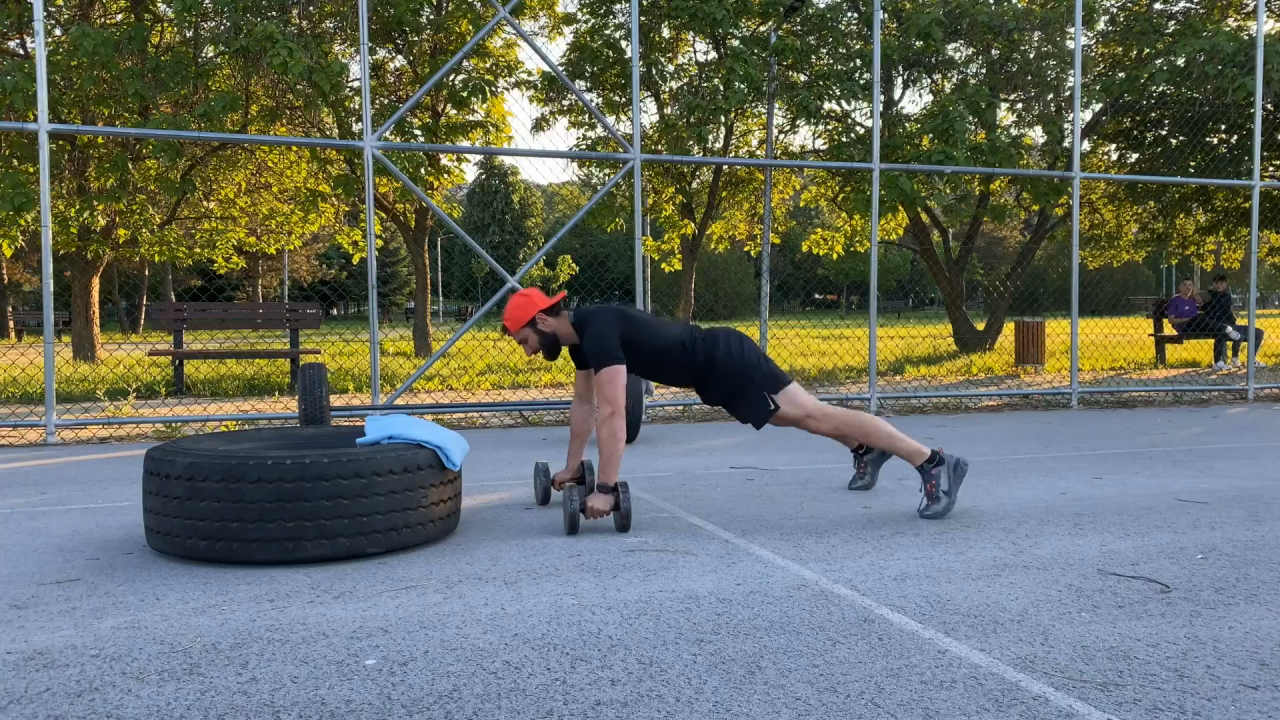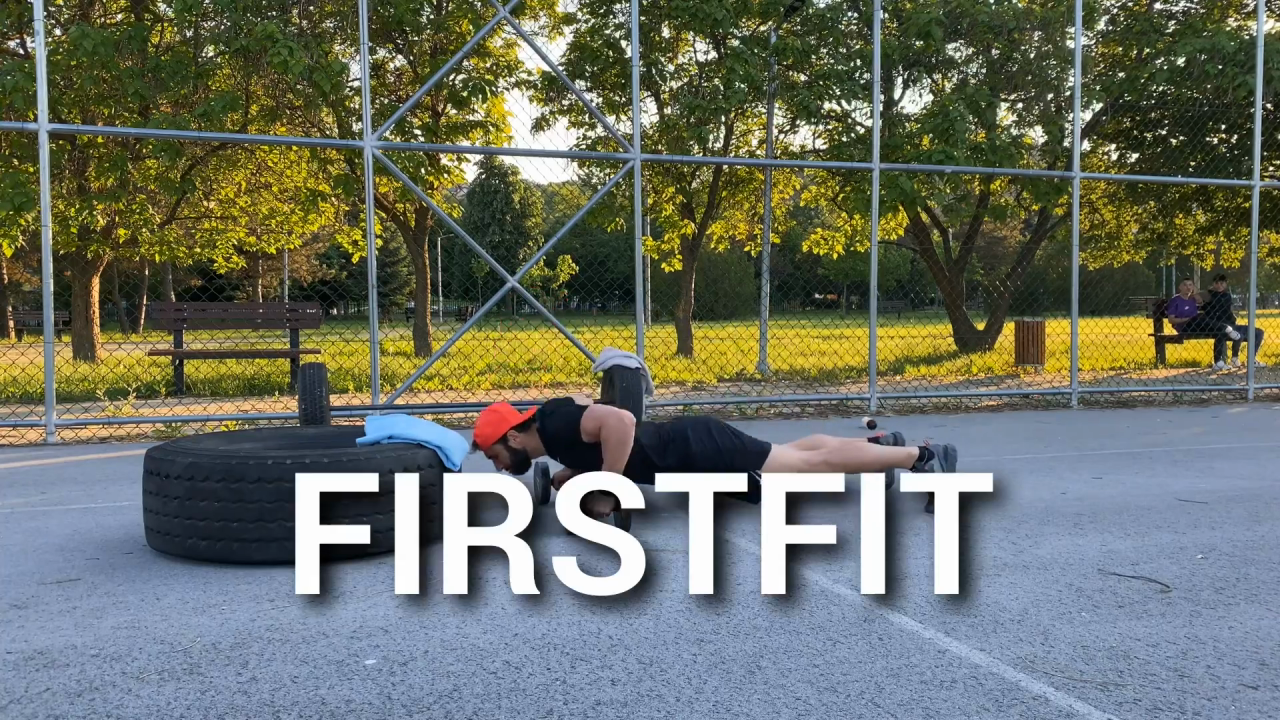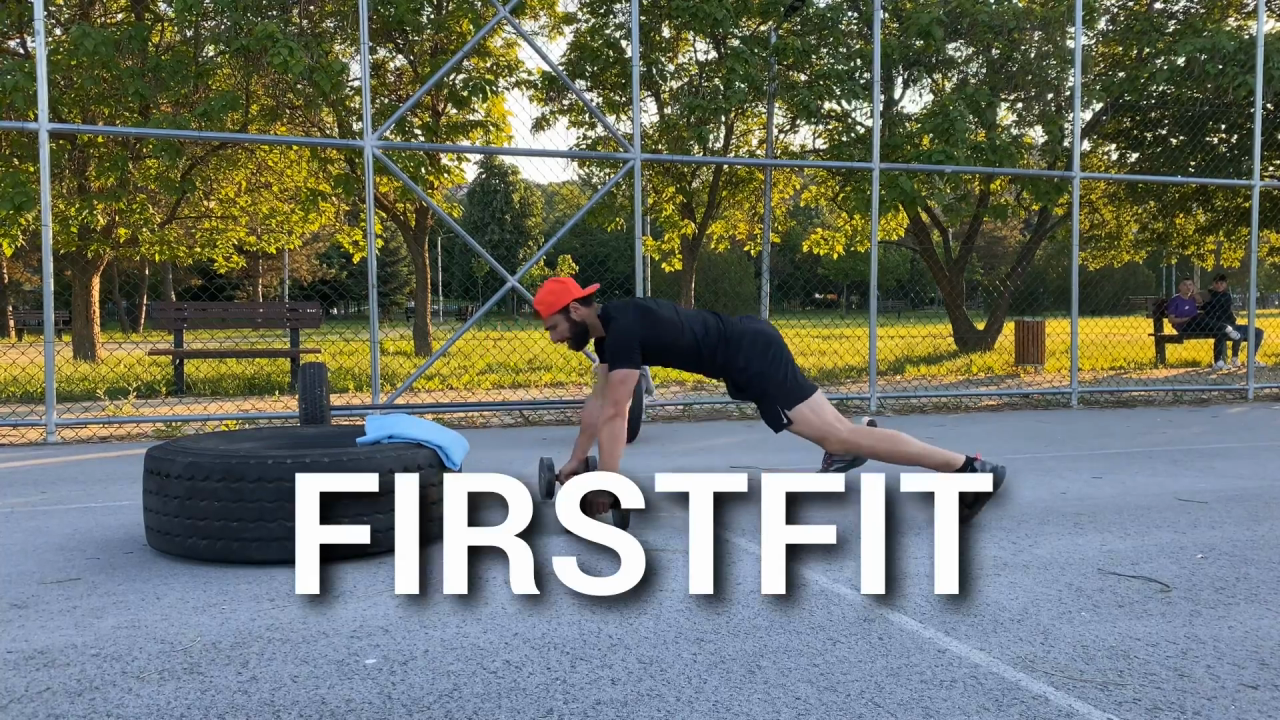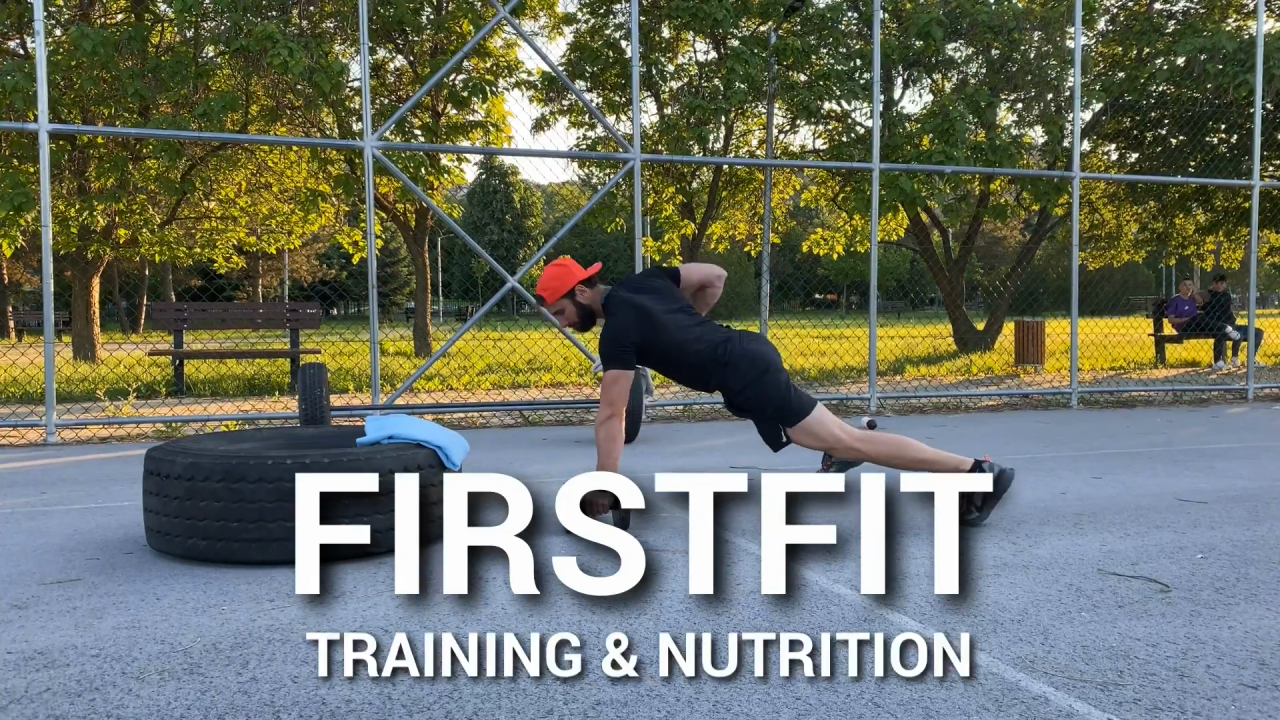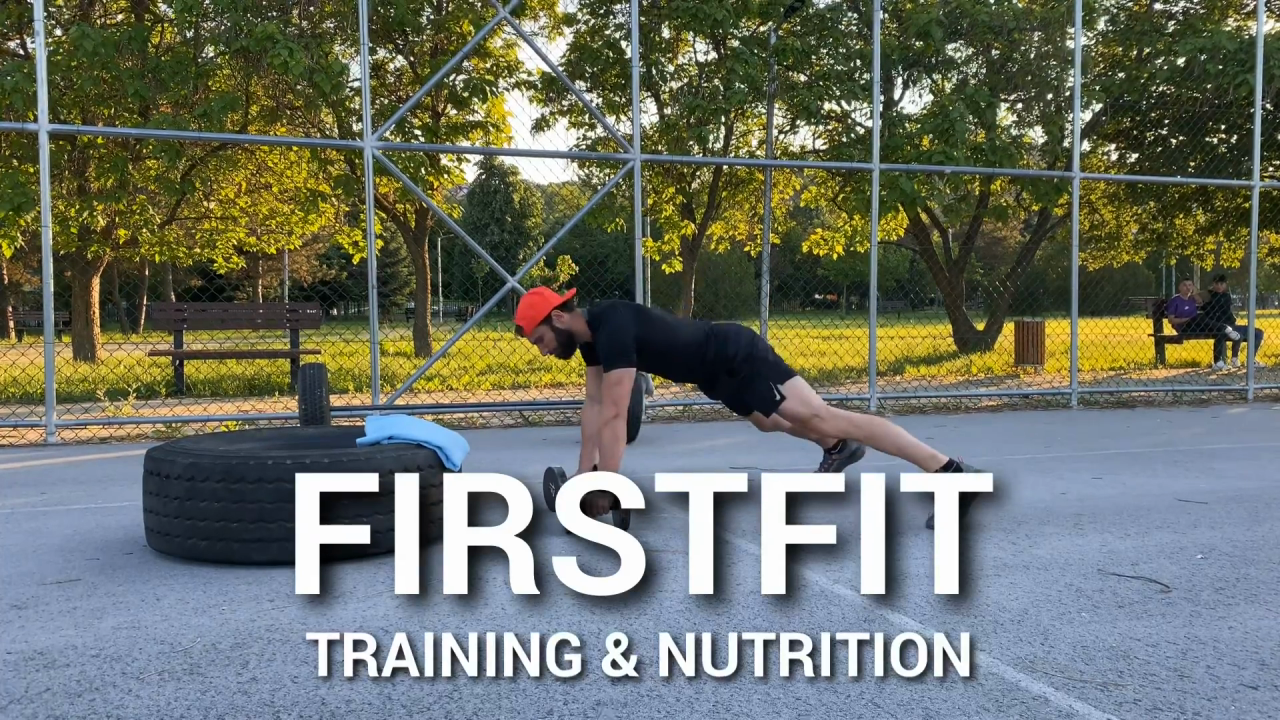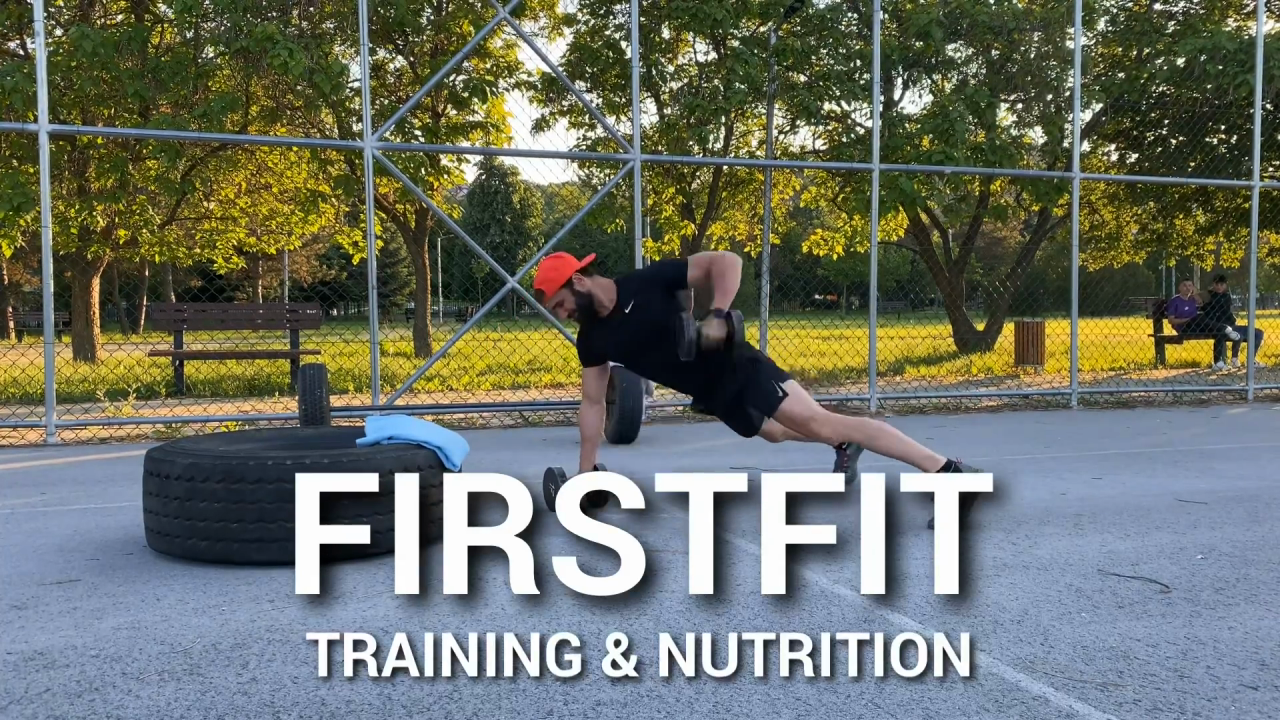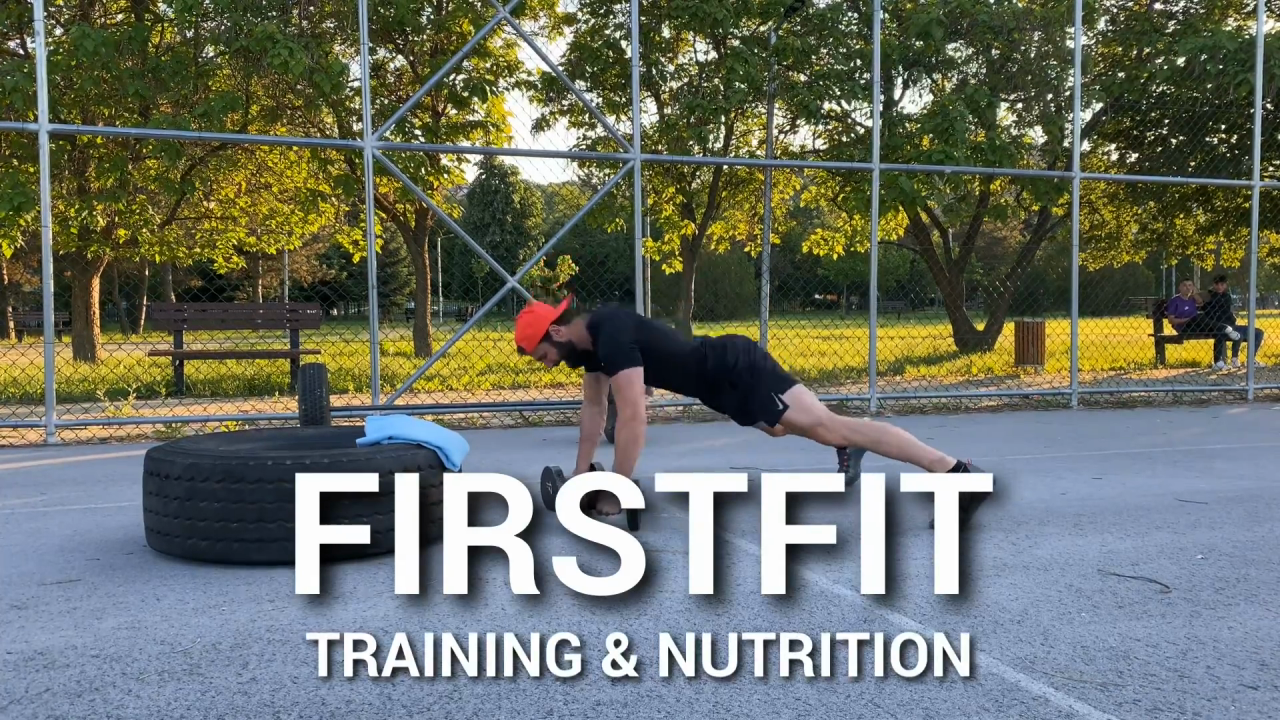
dt=0.7s
person 1, frame 1
left shoulder: (597, 330)
right shoulder: (580, 334)
left elbow: (612, 413)
right elbow: (583, 403)
left wrist: (605, 490)
right wrist: (570, 468)
left hip: (725, 360)
right hip: (713, 364)
left knee: (815, 415)
right knee: (786, 415)
left ankle: (935, 463)
right ankle: (866, 452)
person 1, frame 2
left shoulder: (555, 426)
right shoulder: (550, 422)
left elbow: (623, 423)
right elbow: (586, 411)
left wrist: (606, 489)
right wrist: (570, 469)
left hip: (698, 452)
right hip: (687, 440)
left knee: (807, 464)
right knee: (795, 451)
left ankle: (926, 456)
right ankle: (879, 440)
person 1, frame 3
left shoulder: (622, 330)
right shoulder: (611, 326)
left elbow: (615, 414)
right elbow: (598, 400)
left wrist: (607, 490)
right wrist: (575, 462)
left hip: (751, 355)
right hip: (746, 339)
left knee: (839, 433)
left ankle: (970, 469)
right ankle: (843, 452)
person 1, frame 4
left shoulder: (617, 328)
right shoulder: (642, 280)
left elbow: (611, 417)
right elbow: (716, 274)
left wrist: (604, 492)
left hip: (747, 375)
right hip: (748, 349)
left knee: (850, 440)
left ankle: (978, 472)
right ankle: (837, 454)
person 1, frame 5
left shoulder: (612, 328)
right shoulder: (592, 334)
left elbow: (615, 415)
right elbow: (594, 404)
left wrist: (608, 490)
right wrist: (584, 473)
left hip: (737, 356)
right hip: (719, 370)
left knee: (820, 416)
right knee: (768, 420)
left ankle: (950, 471)
right ankle: (839, 449)
person 1, frame 6
left shoulder: (648, 280)
right shoulder: (592, 337)
left elbow: (727, 260)
right elbow: (592, 403)
left wrist: (718, 316)
right wrist: (585, 474)
left hip: (736, 366)
right hip: (711, 394)
left knee: (820, 423)
right knee: (777, 433)
left ankle: (951, 473)
right ankle: (845, 449)
person 1, frame 7
left shoulder: (610, 334)
right shoulder: (589, 342)
left elbow: (633, 417)
right elbow: (593, 406)
left wrist: (619, 491)
right wrist: (581, 474)
left hip: (739, 370)
right hip: (721, 383)
left knee: (827, 426)
right knee: (778, 427)
left ankle: (958, 474)
right ankle: (848, 448)
